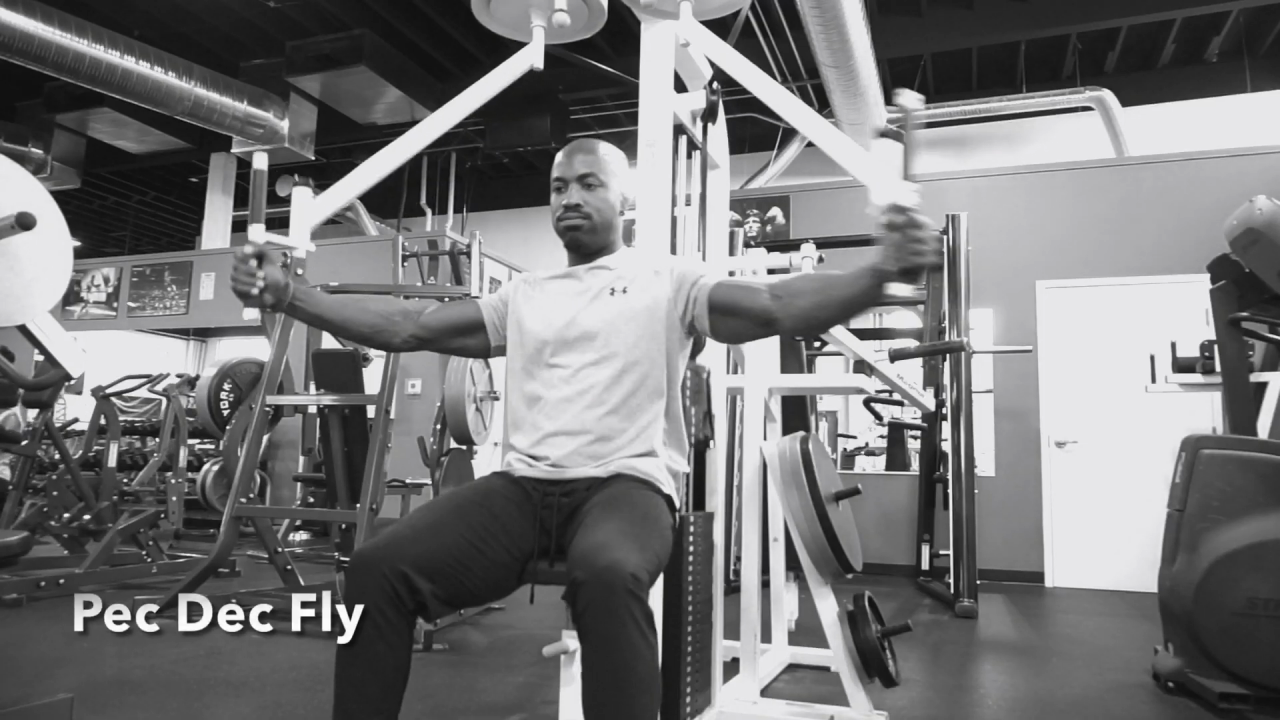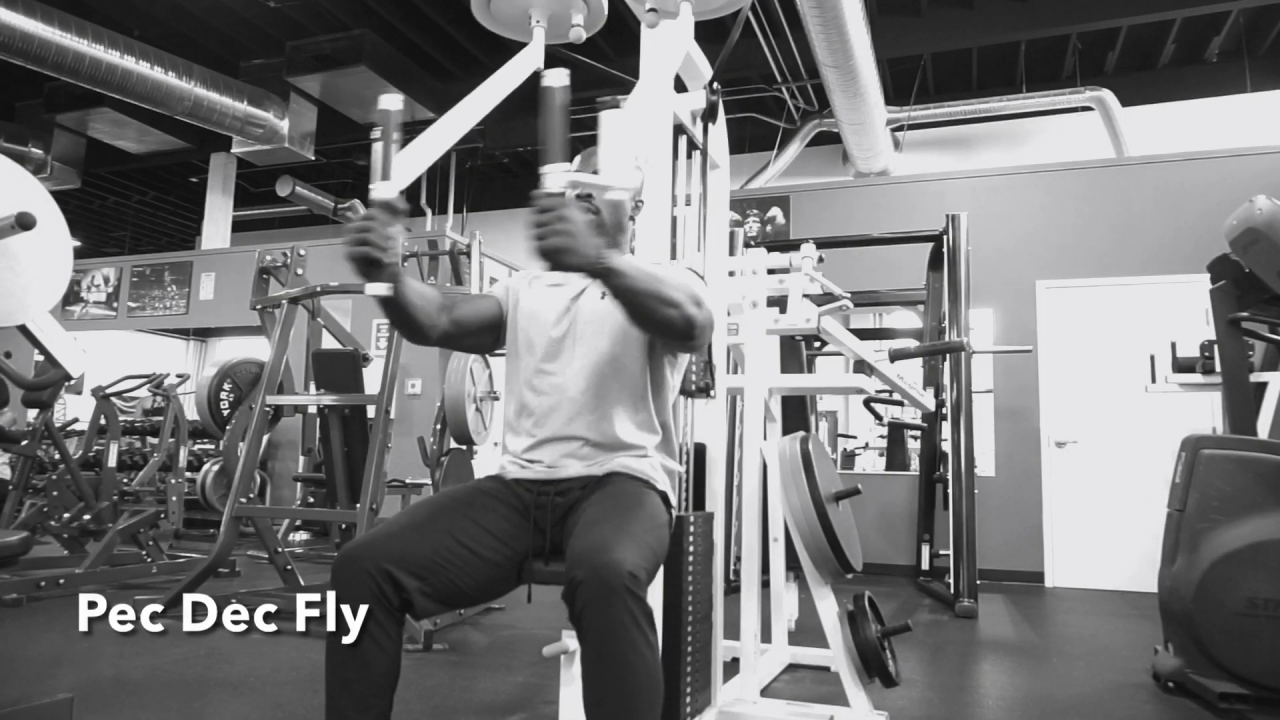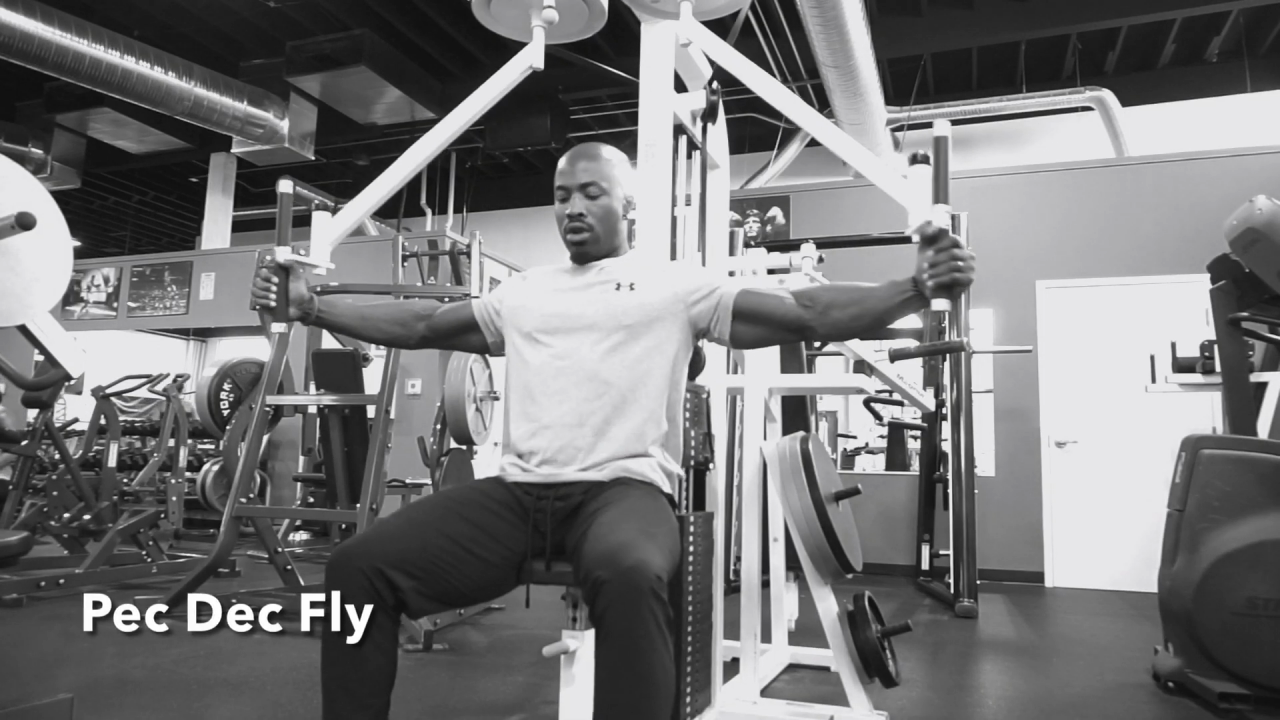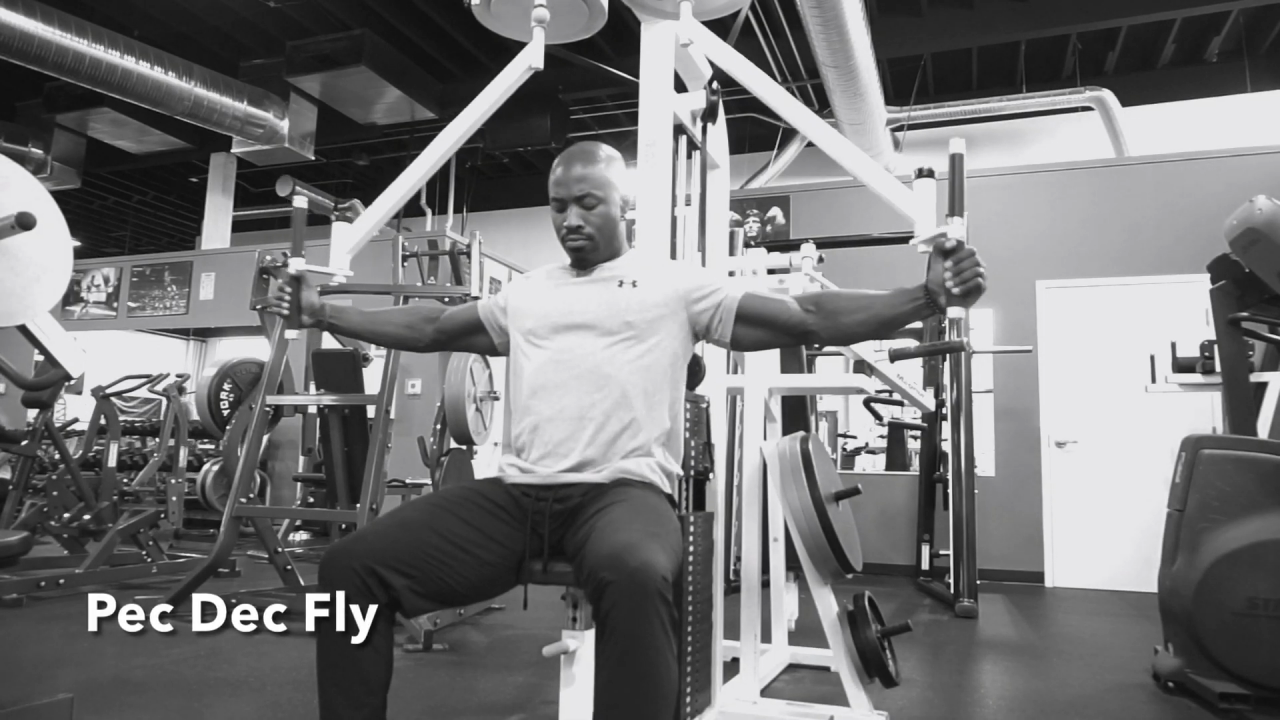
dt=1s
person 1, frame 1
left shoulder: (669, 280)
right shoulder: (523, 294)
left elbow: (778, 308)
right elbow: (410, 326)
left wrist: (882, 272)
right wrist: (288, 296)
left hip: (627, 481)
right hip: (523, 484)
left knee: (606, 575)
right knee: (378, 568)
person 1, frame 2
left shoulder: (669, 281)
right shoulder: (526, 291)
left elbow: (684, 323)
right elbow: (436, 322)
left wrist: (596, 260)
right wrist: (388, 275)
left hip: (619, 481)
right hip: (518, 485)
left knee: (605, 575)
right knee: (364, 565)
person 1, frame 3
left shoulder: (677, 284)
right shoulder: (523, 291)
left elbow: (808, 314)
right elbow: (421, 324)
left wrist: (916, 287)
right wrist: (309, 306)
left hip: (624, 484)
right hip: (518, 488)
left knee: (629, 573)
right knee: (358, 564)
person 1, frame 4
left shoulder: (676, 284)
right shoulder: (525, 292)
left elbow: (809, 317)
right elbow: (432, 327)
left wrist: (928, 296)
right wrist: (322, 312)
left hip: (622, 487)
right hip: (517, 490)
left knee: (634, 574)
right knee: (352, 564)
